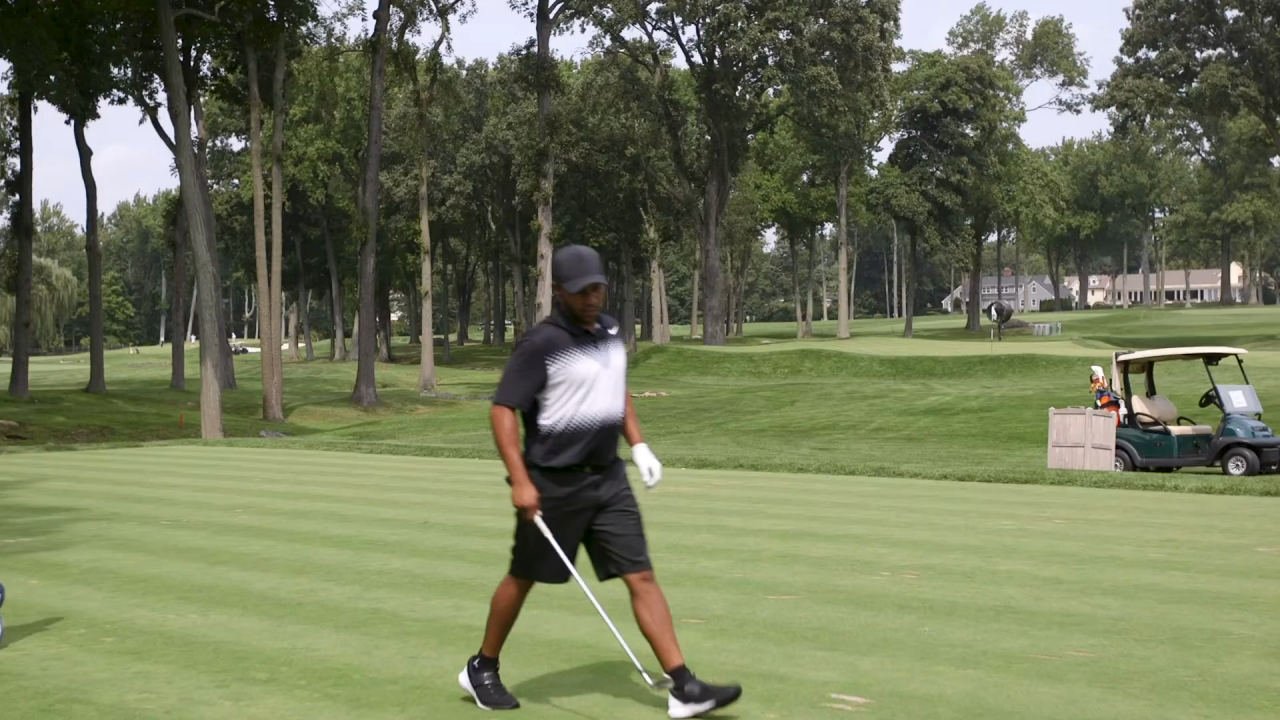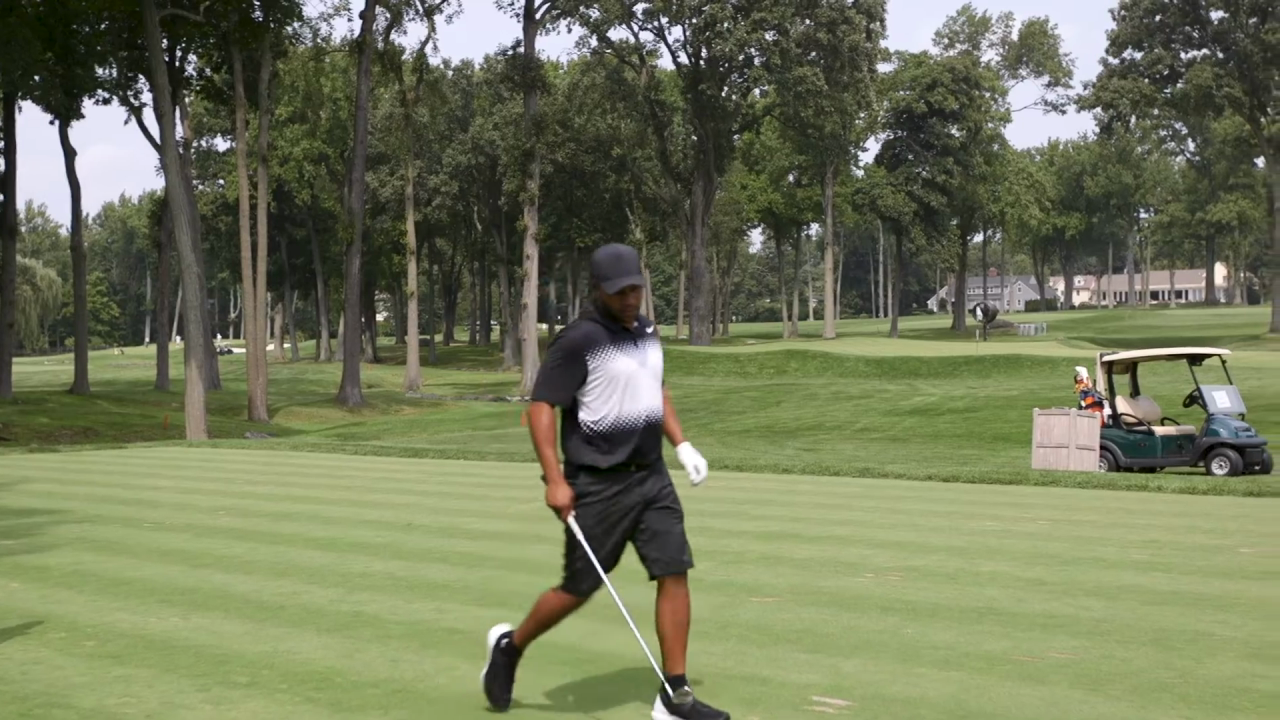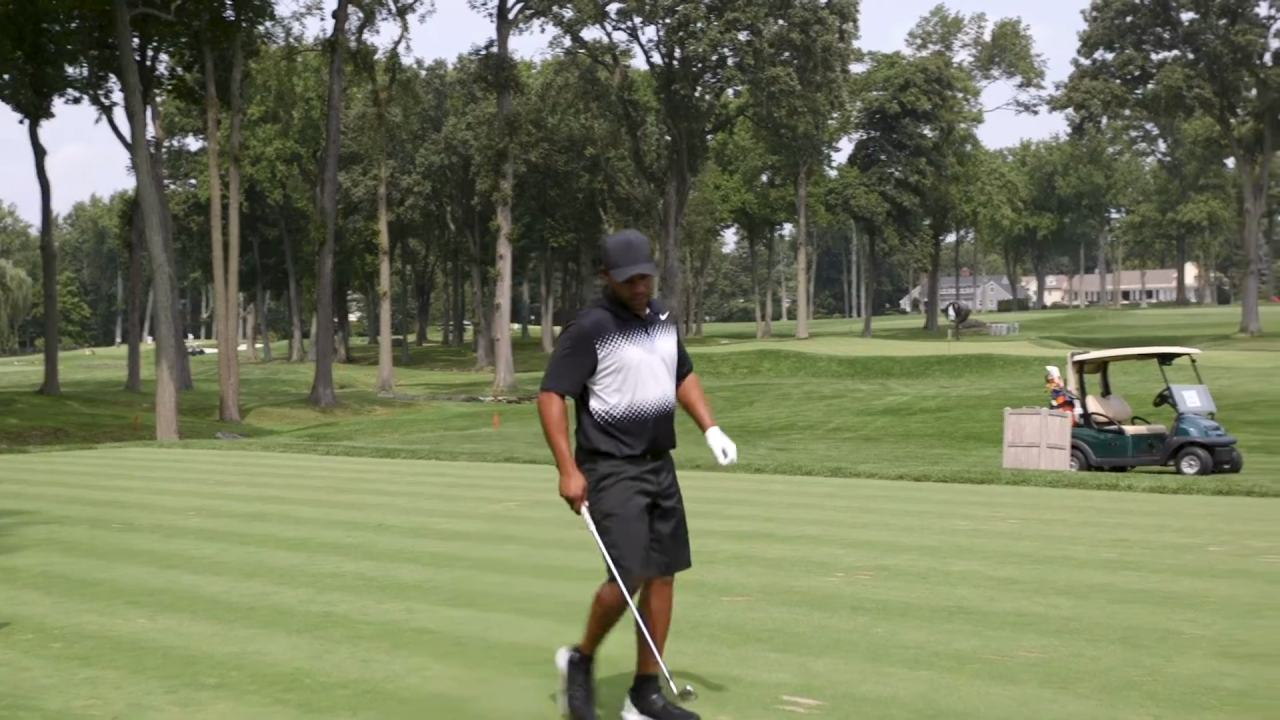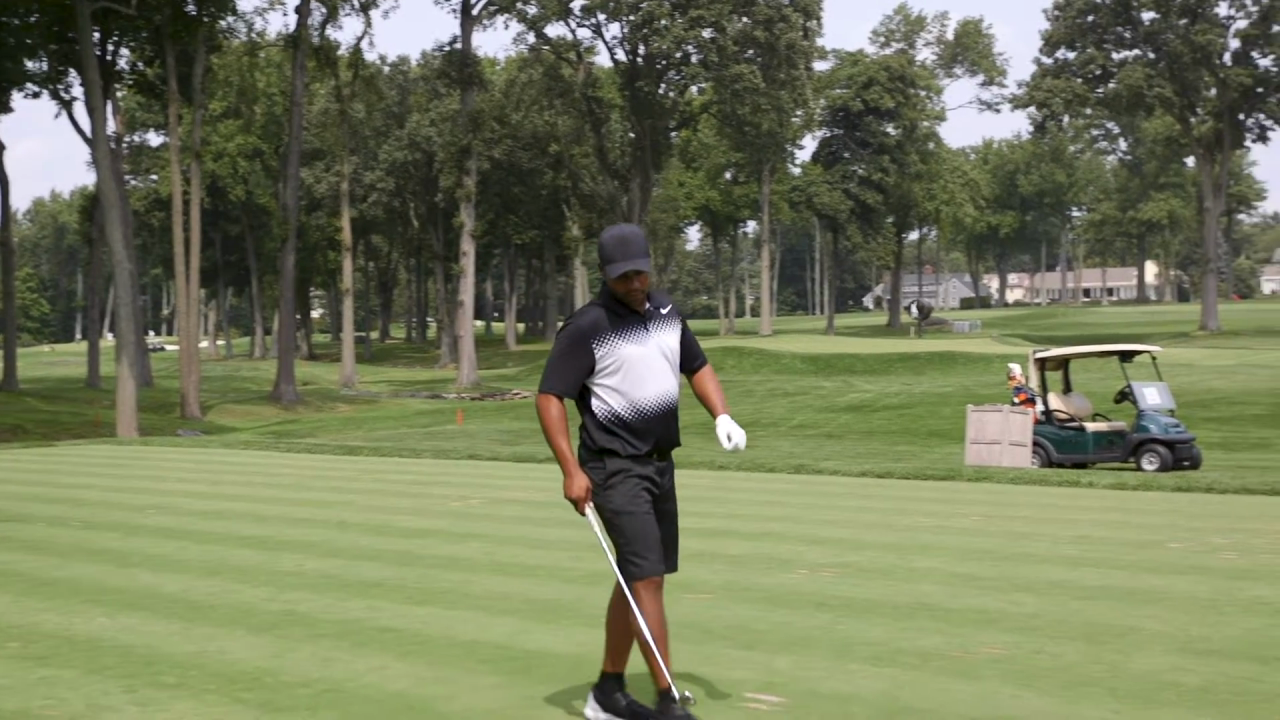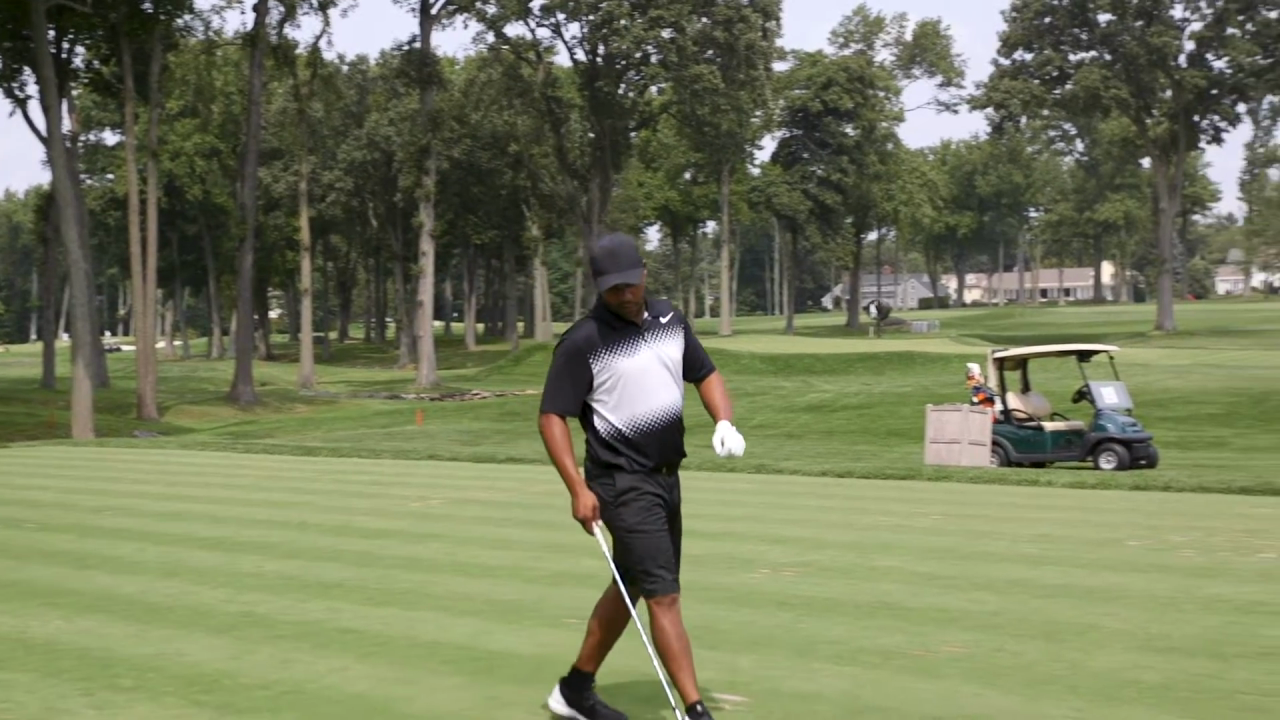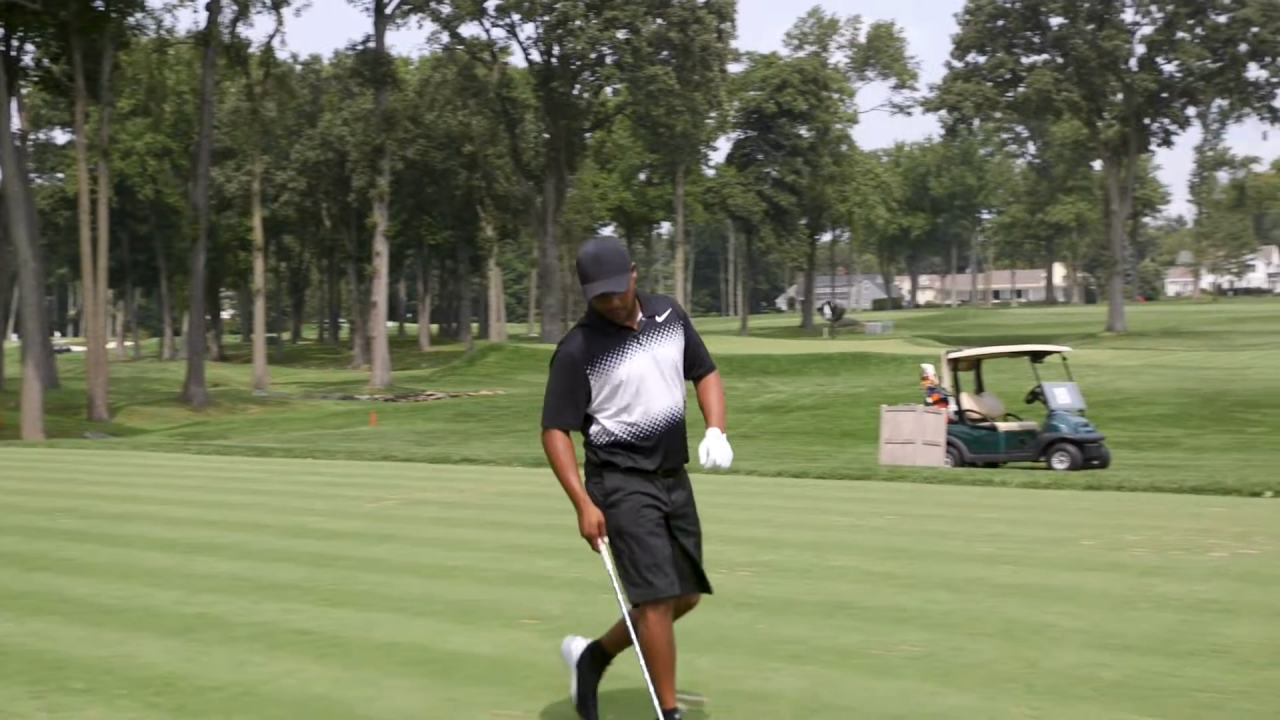
dt=0.3s
person 1, frame 1
left shoulder: (611, 331)
right shoulder: (540, 343)
right elbow: (503, 410)
left wrist: (639, 445)
right wrist: (520, 480)
left hip: (608, 478)
right hip: (556, 483)
left knee: (642, 577)
right knee: (525, 577)
right ankle: (482, 667)
person 1, frame 2
left shoulder: (647, 331)
right shoulder: (579, 339)
right elbow: (541, 406)
left wrist: (681, 444)
right wrist: (555, 479)
left hip: (651, 477)
right hip: (597, 483)
left knee: (675, 576)
right knee: (579, 589)
right ankle: (509, 646)
person 1, frame 3
left shoulder: (663, 317)
right shoulder: (589, 327)
left elbow: (684, 377)
right elbow: (550, 396)
left wrist: (711, 429)
right wrist: (568, 469)
left hip: (660, 466)
right hip: (610, 470)
left knee: (662, 577)
right knee: (629, 578)
right ankle: (580, 657)
person 1, frame 4
left shoulder: (667, 311)
right shoulder: (586, 326)
left elbow: (697, 367)
right elbow: (549, 397)
left wrist: (722, 416)
right wrist: (572, 471)
left hip: (659, 464)
right hip: (614, 469)
left knee: (639, 579)
right knee: (646, 577)
person 1, frame 5
left shoulder: (669, 317)
right shoulder: (583, 340)
left elbow: (706, 374)
right elbow: (552, 417)
left wrist: (724, 423)
right wrist: (577, 488)
left hip: (665, 476)
right hip: (622, 482)
left knee: (633, 588)
right knee: (663, 595)
person 1, frame 6
left shoulder: (669, 313)
right shoulder: (578, 349)
left elbow: (705, 373)
right elbow: (555, 430)
left wrist: (715, 431)
right wrist: (583, 504)
left hip: (673, 478)
right hip: (621, 483)
left knee: (685, 595)
right knee: (657, 599)
left ankle: (592, 656)
